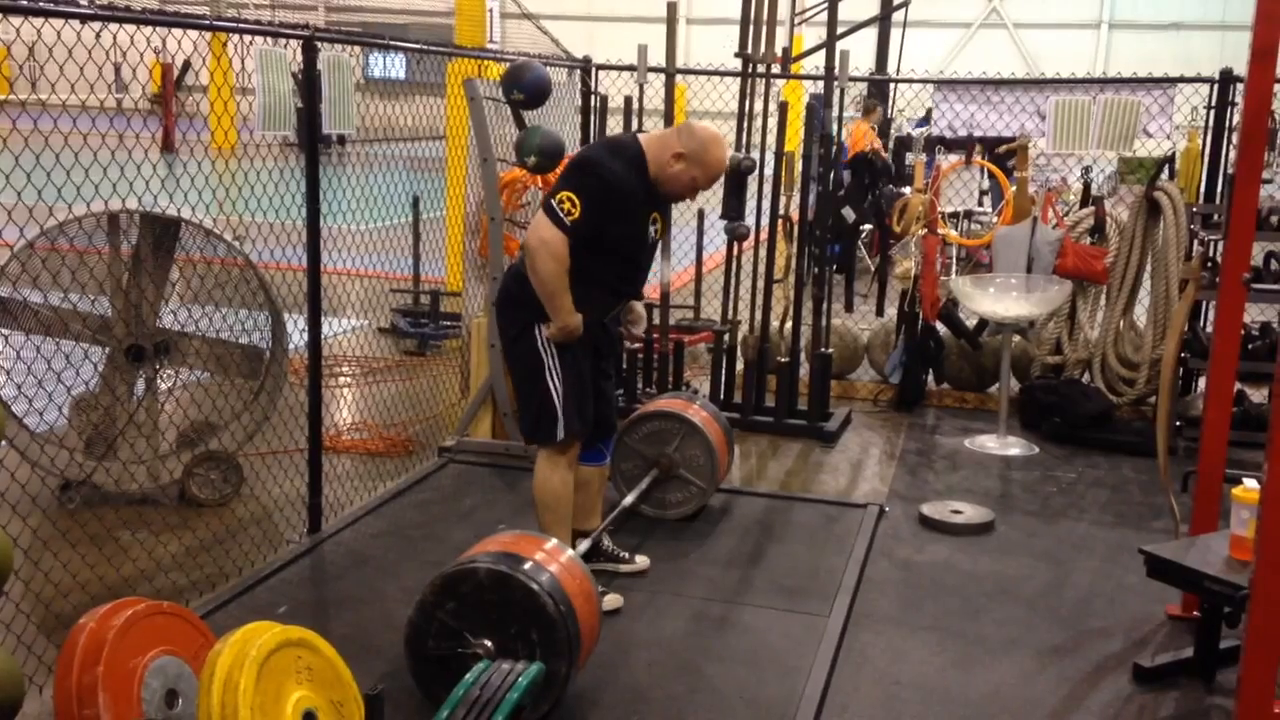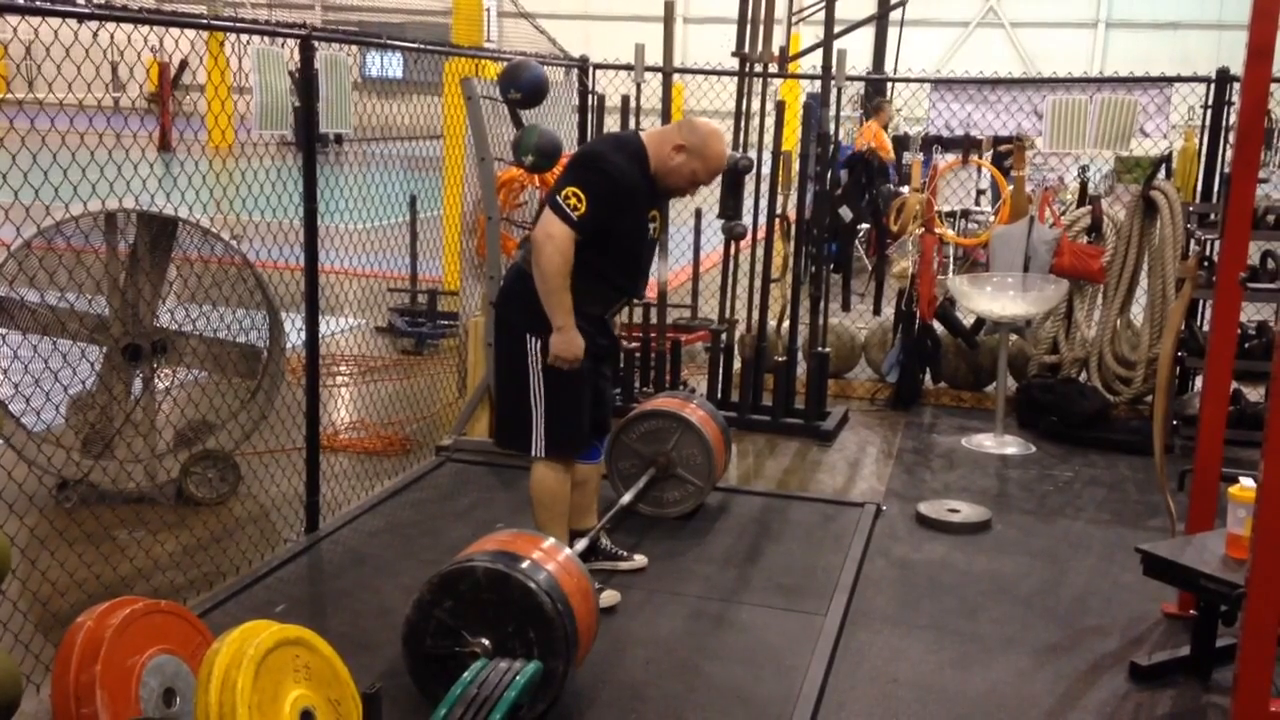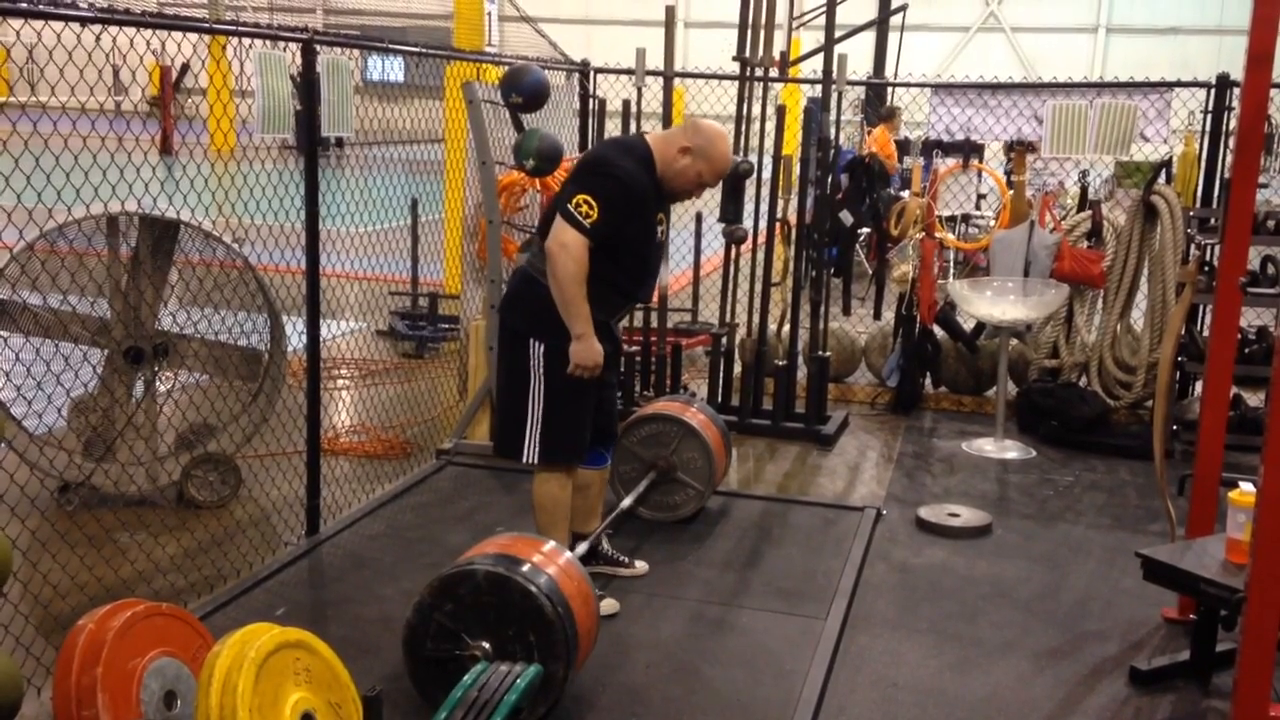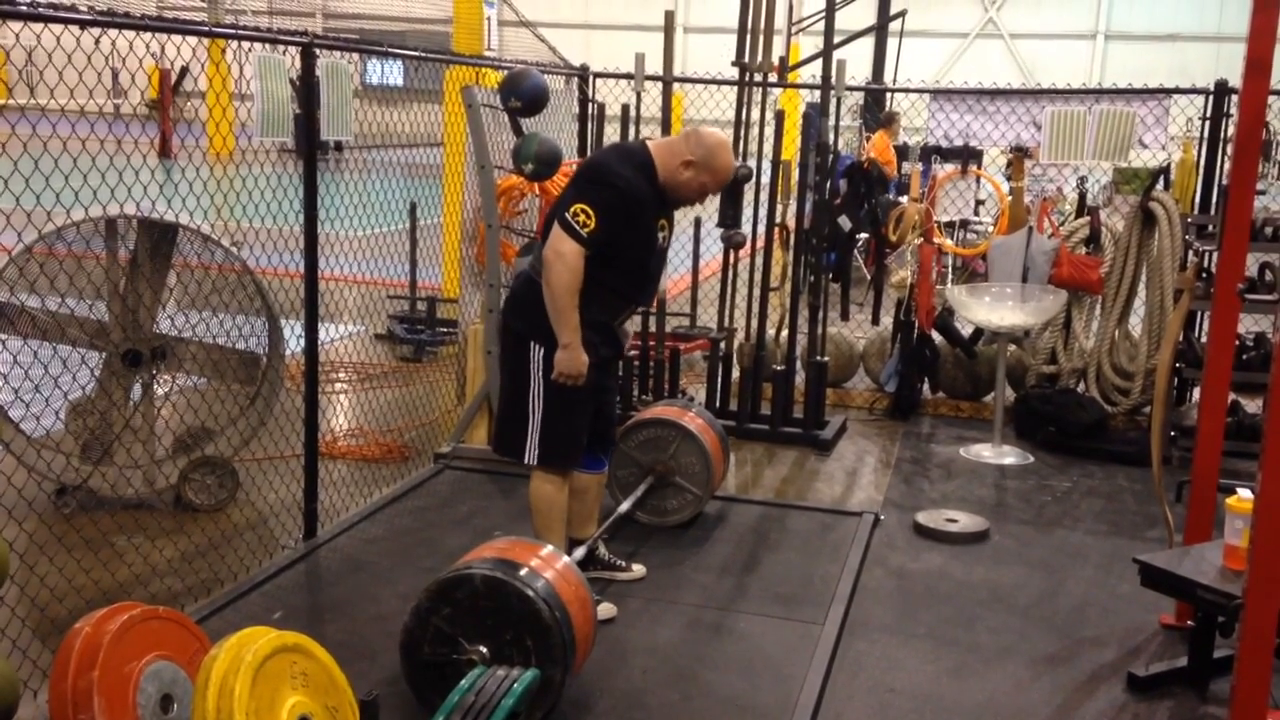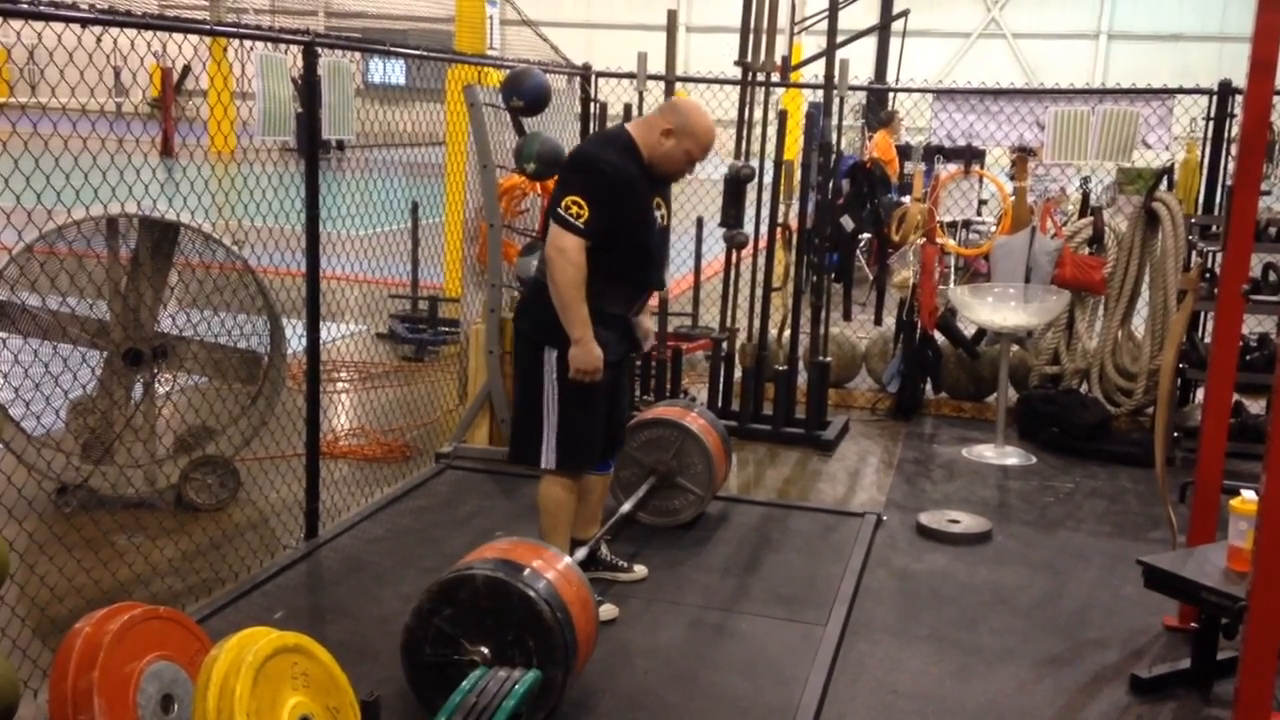
dt=0.7s
person 1, frame 1
left shoulder: (651, 178)
right shoulder: (606, 172)
right elbow: (542, 240)
left wrist: (628, 300)
right wrist: (563, 318)
left hip: (590, 316)
right hip: (545, 316)
left knee: (597, 434)
right knee: (562, 439)
left ankle: (589, 544)
person 1, frame 2
left shoulder: (647, 176)
right shoulder: (609, 167)
right elbow: (551, 237)
left wrist: (588, 322)
right wrist: (562, 328)
left hip: (588, 317)
right hip: (545, 320)
left knee: (589, 434)
right knee: (556, 444)
left ankle: (585, 542)
person 1, frame 3
left shoulder: (649, 178)
right shoulder: (616, 172)
right elbow: (563, 246)
left wrist: (596, 332)
right wrist: (581, 336)
left hip: (590, 324)
right hip: (552, 325)
left knee: (595, 441)
right knee: (557, 451)
left ankle: (588, 548)
person 1, frame 4
left shoulder: (654, 183)
right shoulder: (615, 178)
right elbow: (561, 253)
left wrist: (613, 327)
right wrist: (568, 344)
left hip: (594, 328)
right hip: (552, 327)
left knee: (594, 446)
right knee: (555, 454)
left ankle: (584, 551)
person 1, frame 5
left shoulder: (649, 171)
right shoulder: (600, 165)
right elbow: (564, 249)
left wrist: (641, 314)
right wrist: (580, 339)
left hip: (609, 326)
right hip: (567, 331)
left knee: (602, 448)
right knee: (564, 457)
left ankle: (587, 551)
